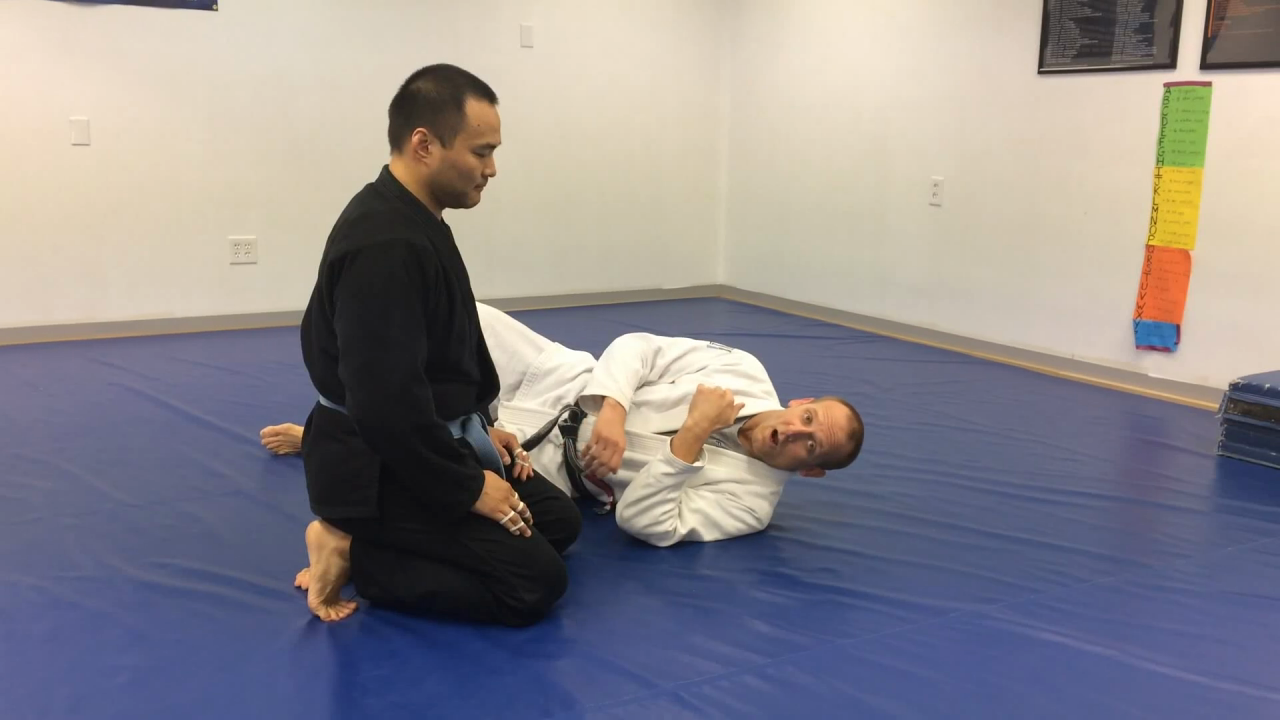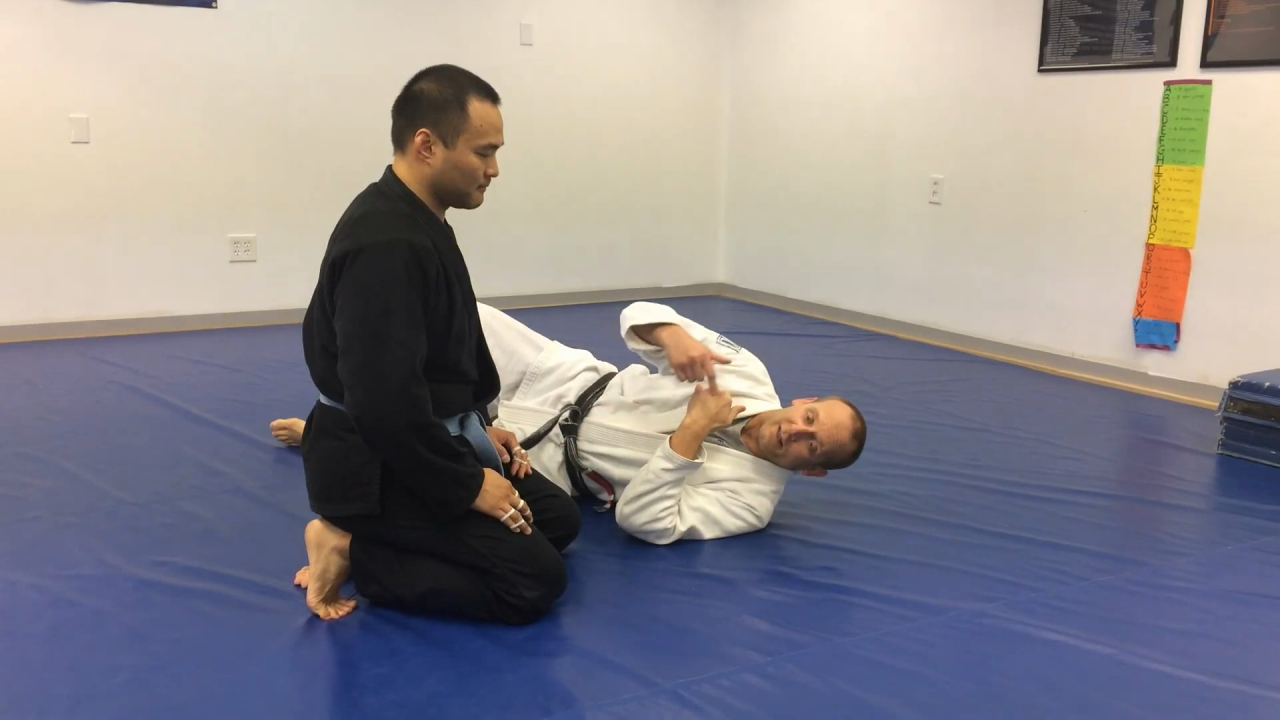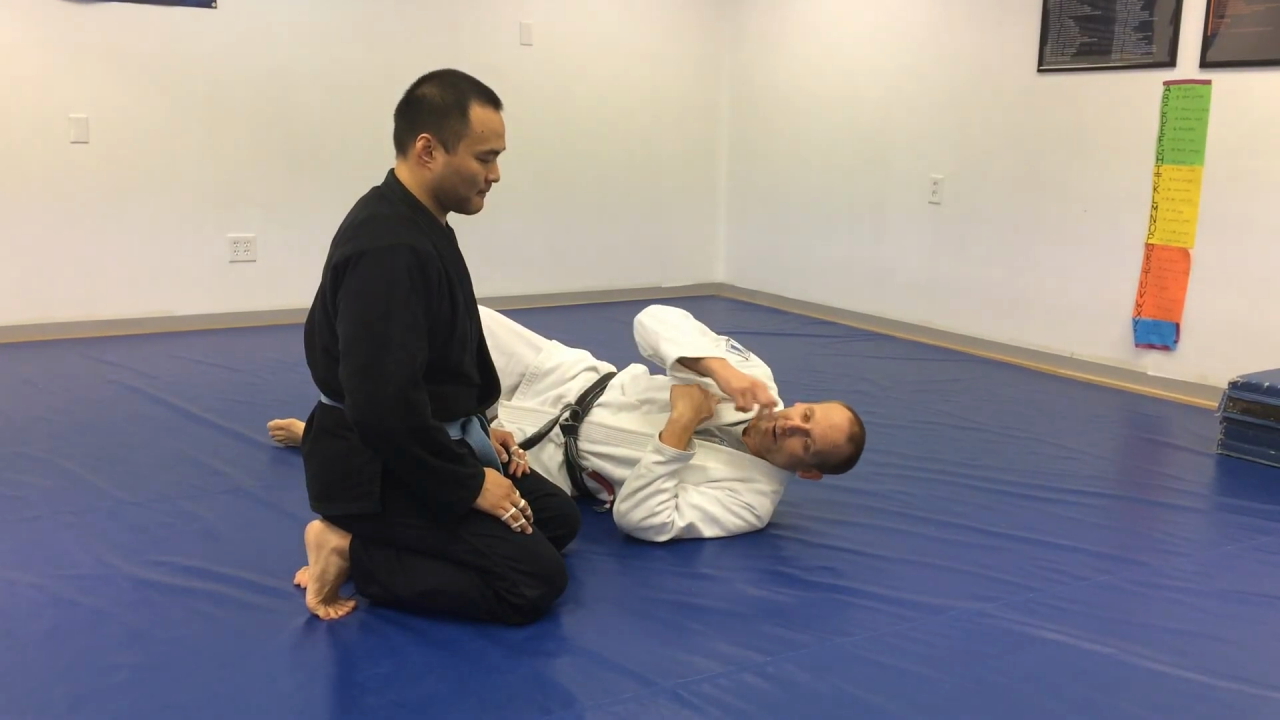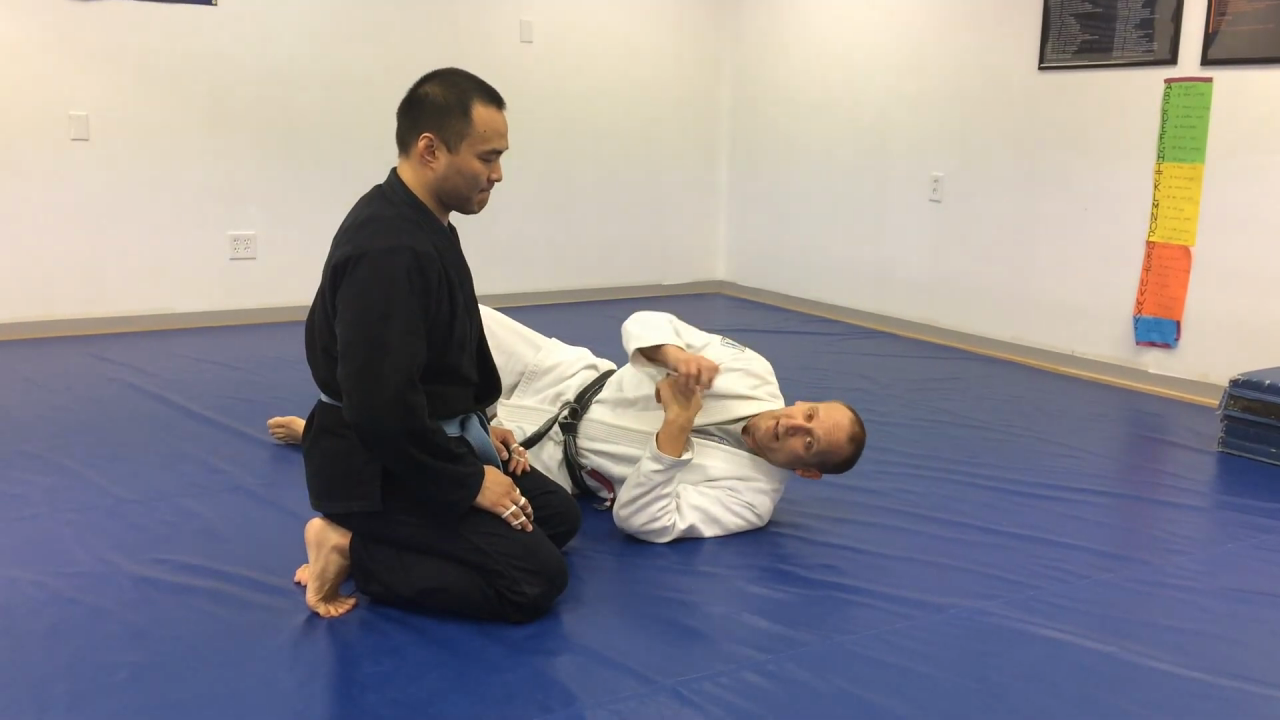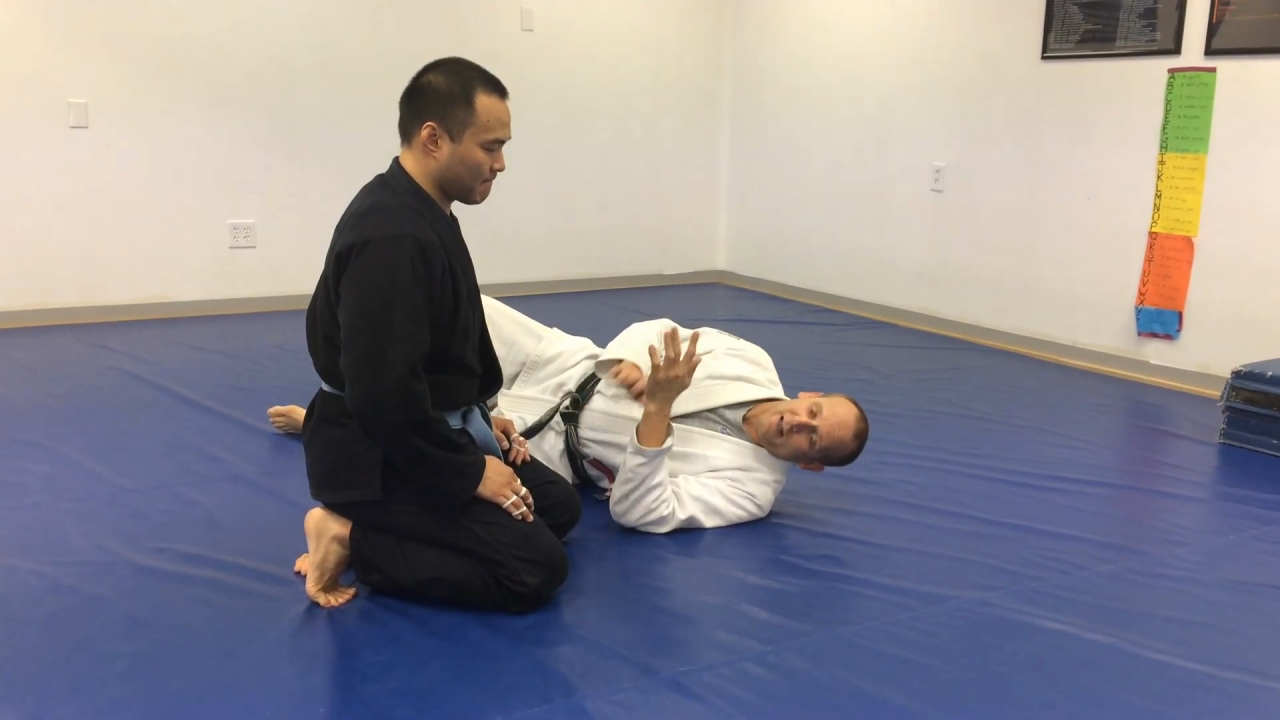
dt=1s
person 1, frame 1
left shoulder: (750, 500)
right shoulder: (746, 372)
left elbow: (643, 520)
right elbow: (638, 348)
left wrist: (694, 435)
right wrist: (612, 412)
left hip: (553, 461)
right hip: (571, 382)
person 1, frame 2
left shoulder: (752, 498)
right shoulder: (749, 375)
left elbow: (642, 519)
right elbow: (636, 317)
left wrist: (694, 433)
right wrist: (677, 335)
left hip: (551, 459)
right hip: (575, 381)
person 1, frame 3
left shoulder: (751, 498)
right shoulder: (753, 374)
left elbow: (640, 517)
right elbow: (653, 322)
left wrist: (682, 425)
right wrist: (720, 371)
left hip: (554, 457)
right hip: (577, 379)
person 1, frame 4
left shoulder: (751, 496)
right shoulder: (755, 373)
left elbow: (642, 519)
right elbow: (643, 325)
left wrist: (677, 425)
right wrist: (676, 353)
left hip: (554, 455)
right hip: (577, 376)
person 1, frame 5
left shoulder: (751, 487)
right shoulder: (753, 362)
left elbow: (638, 512)
right elbow: (656, 334)
left wrist: (658, 408)
right wrist: (629, 367)
left hip: (553, 444)
right hip: (574, 366)
person 2, frame 1
left shoulder: (413, 221)
right shoulder: (384, 245)
right elbow: (387, 405)
left wrist: (479, 430)
right wrist: (468, 487)
left hip: (425, 441)
right hip: (377, 464)
left knee: (557, 521)
right knee: (534, 582)
left ankle: (366, 541)
right ankle: (350, 553)
person 2, frame 2
left shoulder: (416, 221)
right shoulder: (385, 245)
right elbow: (384, 403)
left wrist: (476, 429)
right wrist: (467, 485)
left hip: (423, 441)
right hip: (377, 464)
left knee: (557, 520)
right knee: (533, 581)
left ankle: (368, 540)
right ankle: (351, 551)
person 2, frame 3
left shoulder: (419, 223)
right shoulder: (387, 248)
right elbow: (384, 406)
left wrist: (476, 432)
right wrist: (469, 484)
left hip: (427, 442)
right hip: (378, 464)
left knee: (557, 518)
right knee: (534, 580)
left ankle: (372, 539)
right ankle: (352, 552)
person 2, frame 4
left shoulder: (423, 222)
right shoulder: (386, 249)
right elbow: (380, 407)
left wrist: (477, 430)
right wrist: (468, 481)
left hip: (429, 440)
right hip: (377, 462)
left knee: (557, 516)
right knee: (534, 578)
left ankle: (369, 536)
right ankle: (353, 550)
person 2, frame 5
left shoulder: (423, 212)
right shoulder: (390, 237)
right elbow: (383, 395)
left wrist: (477, 420)
right wrist: (467, 471)
left hip: (428, 430)
right hip: (378, 452)
left knee: (557, 507)
right knee: (534, 569)
left ankle: (375, 527)
right ankle: (352, 541)
